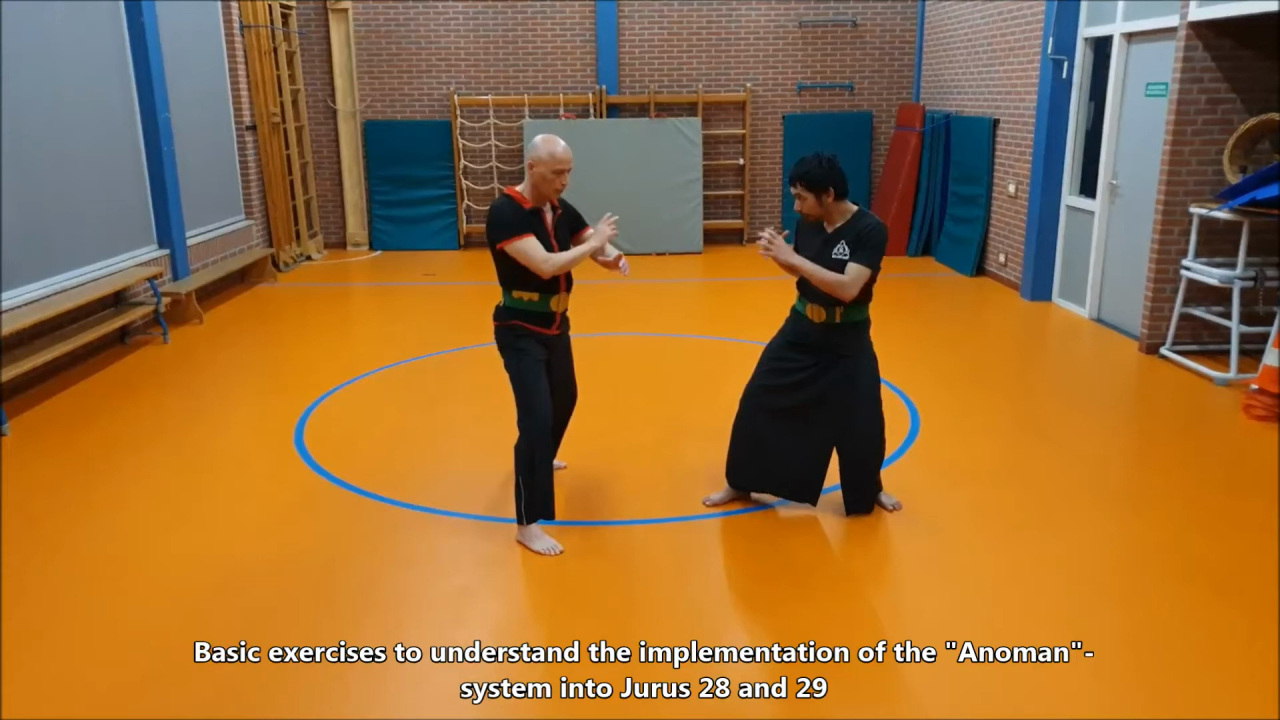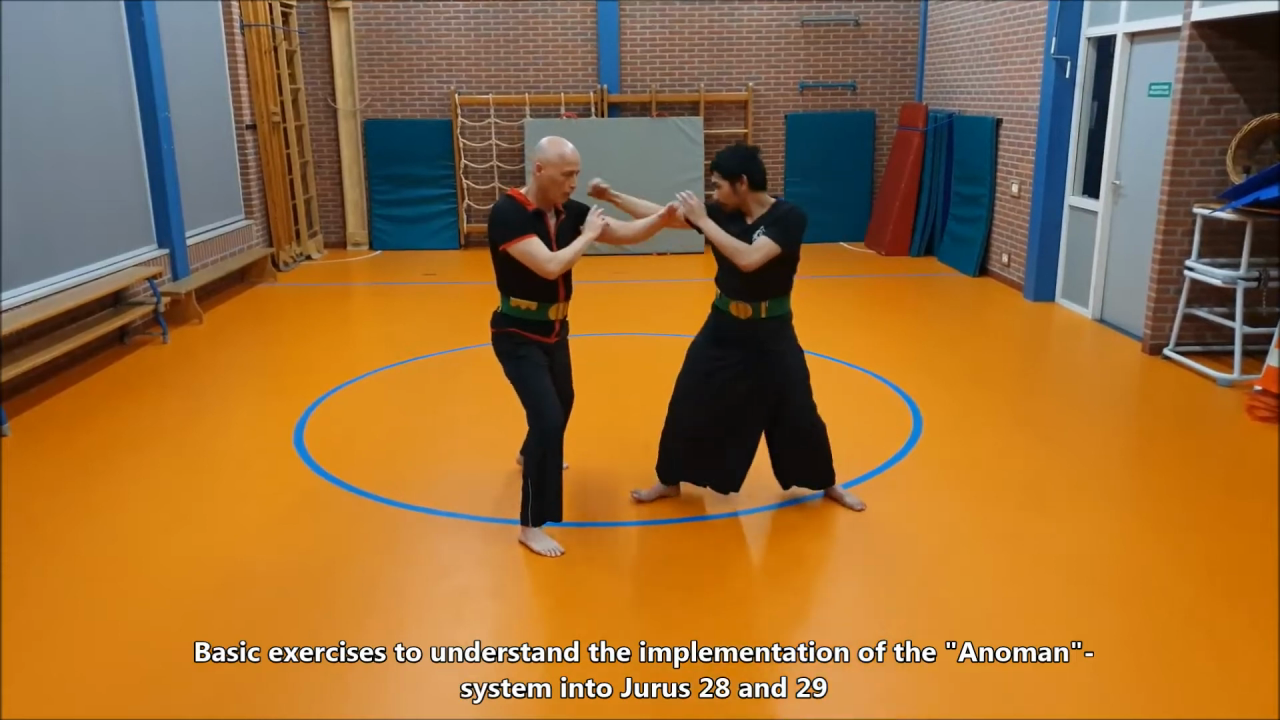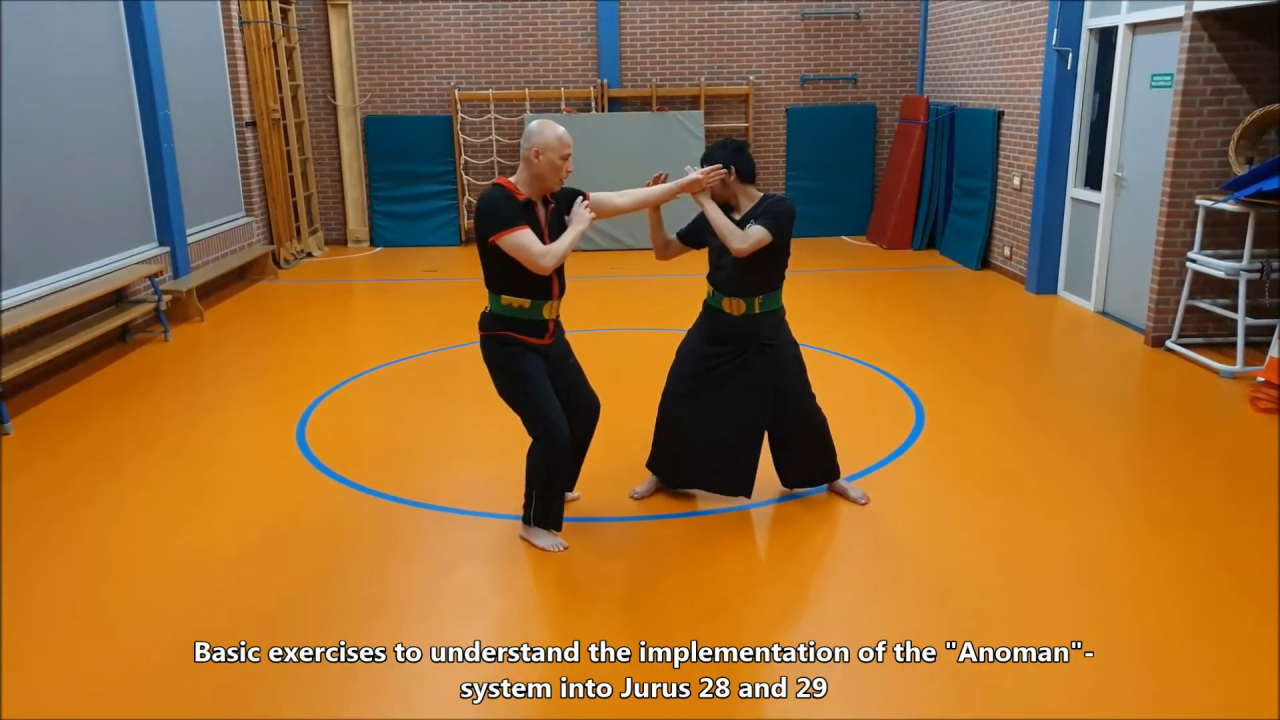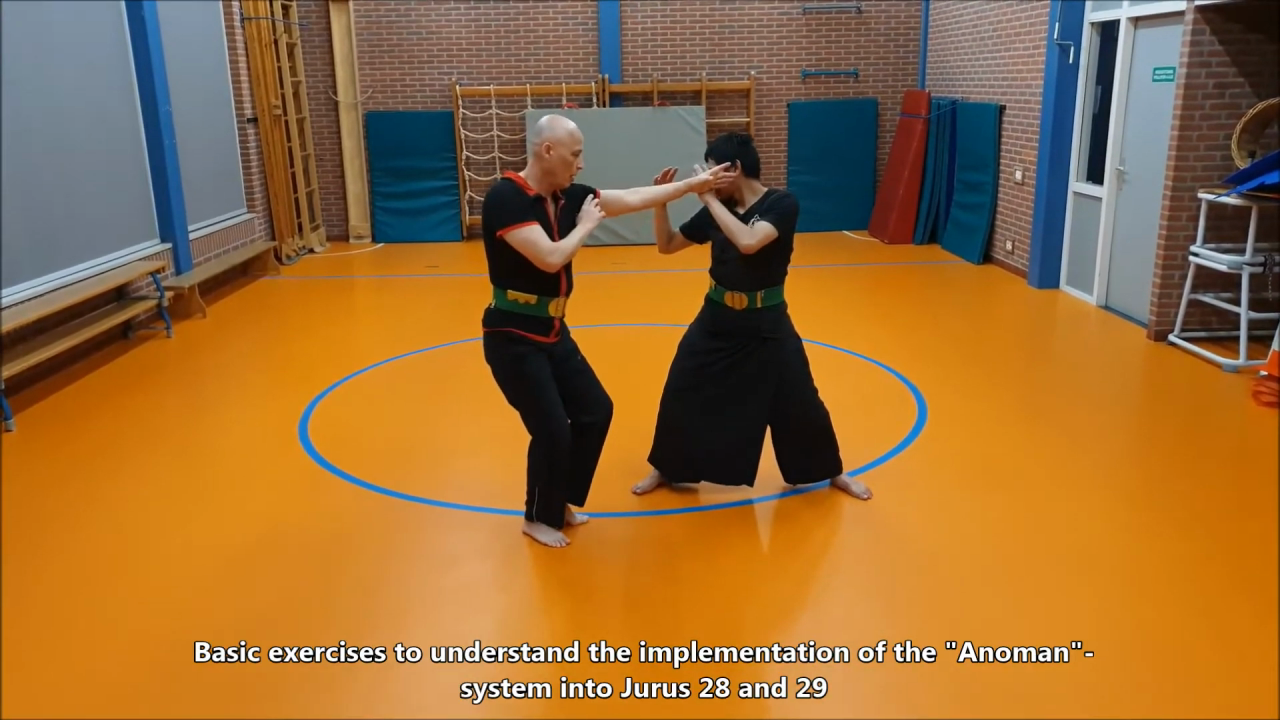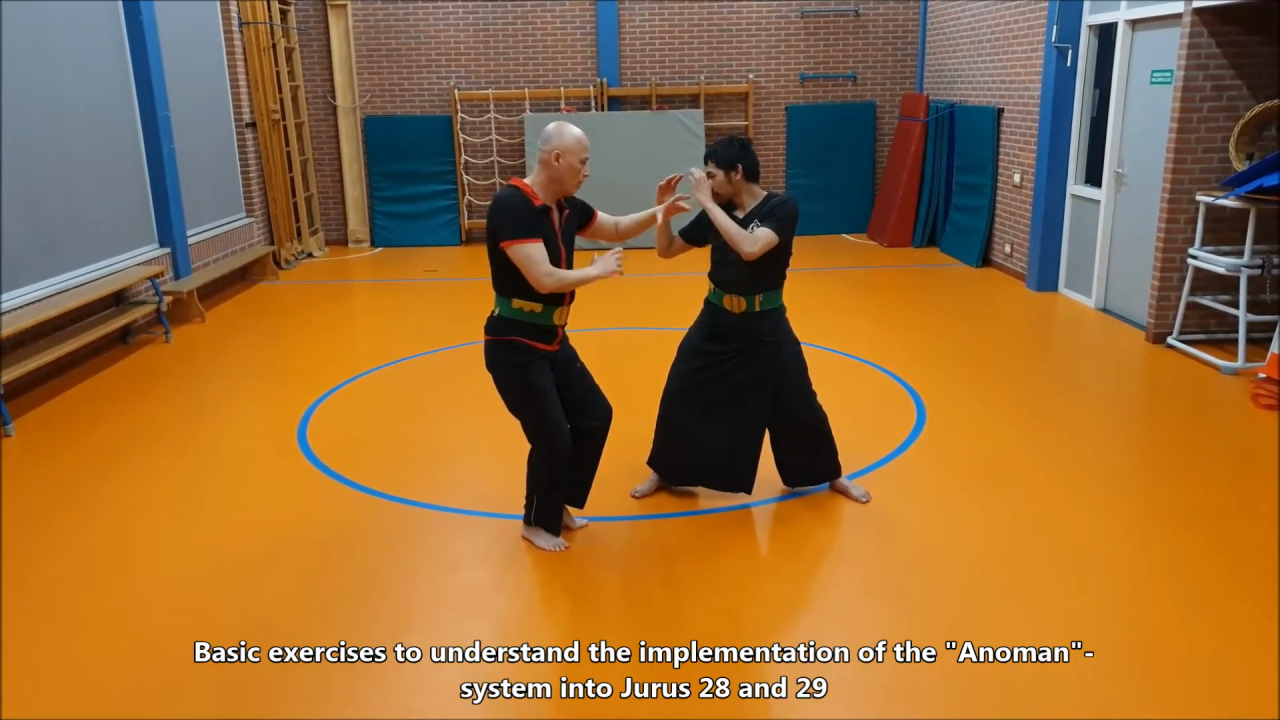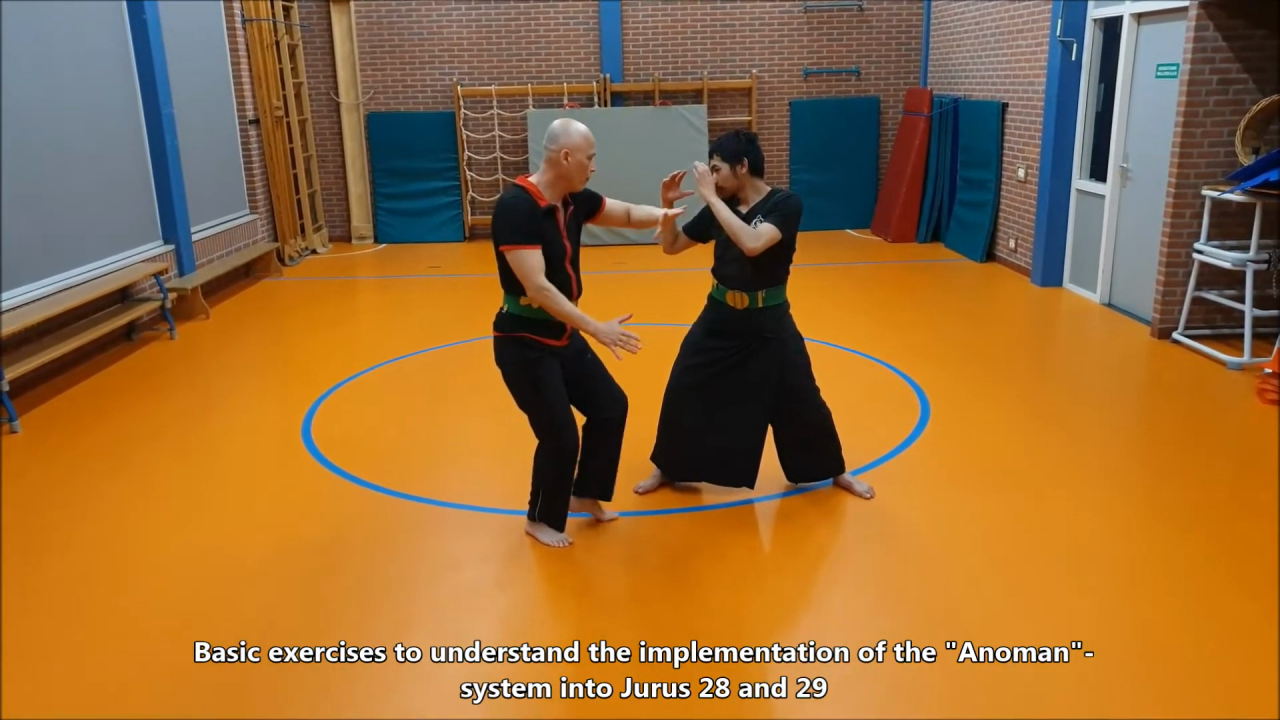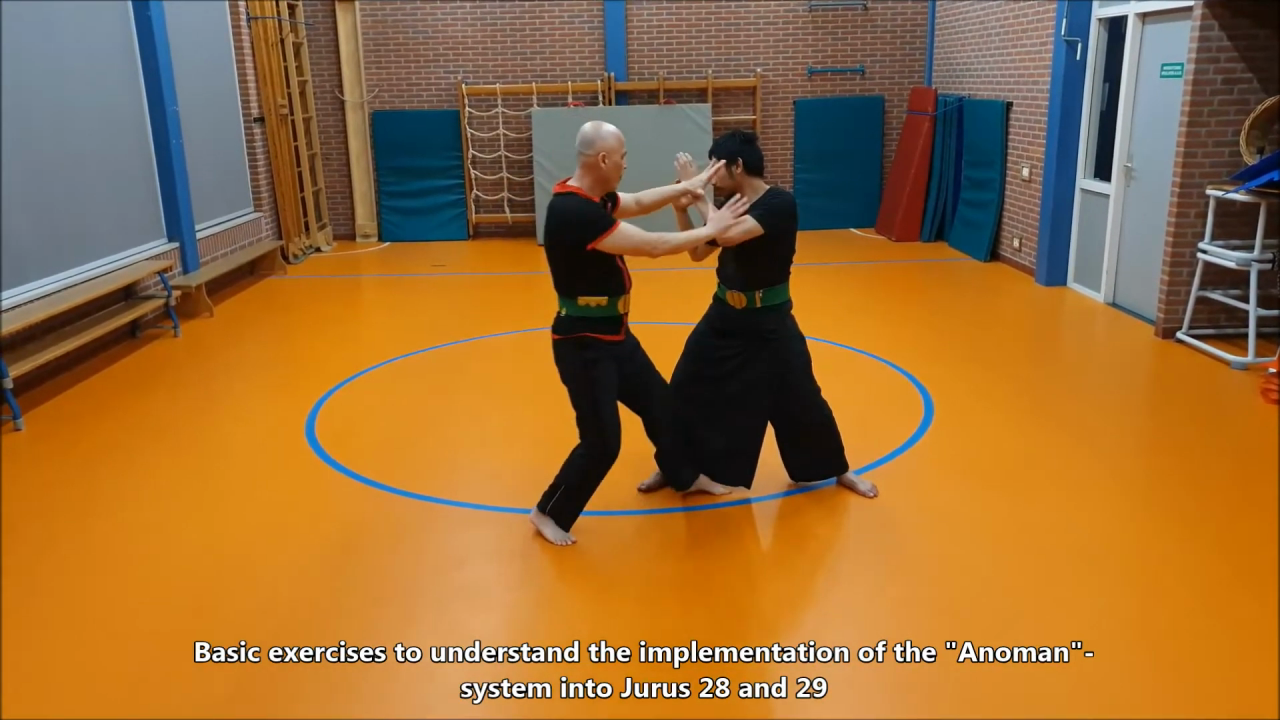
dt=0.7s
person 1, frame 1
left shoulder: (561, 209)
right shoulder: (505, 212)
left elbow: (597, 247)
right elbow: (545, 266)
left wrist: (615, 258)
right wrist: (594, 243)
left hip: (555, 325)
right hip: (520, 330)
left knee: (562, 400)
right knee: (536, 417)
left ankle: (538, 458)
right ankle: (528, 524)
person 1, frame 2
left shoulder: (569, 210)
right shoulder: (507, 214)
left elbow: (625, 232)
right elbow: (549, 265)
left wrist: (660, 218)
right wrist: (587, 234)
left hip: (553, 330)
right hip: (517, 335)
left knee: (559, 405)
right knee: (548, 418)
left ankle: (531, 456)
right ankle: (532, 525)
person 1, frame 3
left shoulder: (557, 199)
right shoulder: (496, 204)
left elbow: (622, 201)
right elbow: (542, 261)
left wrist: (682, 186)
right wrist: (577, 227)
left hip: (548, 333)
right hip: (509, 340)
left knee: (584, 410)
right knee: (552, 431)
left ankle: (554, 488)
right ankle: (535, 523)
person 1, frame 4
left shoulder: (567, 196)
right shoulder: (505, 198)
left elbow: (631, 199)
right elbow: (550, 258)
left wrist: (692, 183)
right wrist: (586, 225)
left hip: (553, 331)
right hip: (513, 337)
left knee: (594, 411)
right knee: (551, 430)
left ankle: (560, 501)
right ankle: (539, 517)
person 1, frame 5
left shoulder: (566, 206)
right shoulder: (510, 206)
left elbow: (616, 229)
right elbow: (544, 279)
left wrist: (654, 214)
right wrist: (597, 270)
left hip: (551, 339)
right hip: (514, 345)
left knee: (594, 417)
right knee: (551, 437)
left ankle: (558, 504)
right ankle: (537, 523)
person 1, frame 6
left shoulder: (573, 200)
right shoulder: (515, 207)
left elbow: (626, 213)
right elbow: (538, 288)
left wrist: (658, 214)
right wrist: (597, 329)
left hip: (562, 333)
right hip: (523, 341)
left knee: (610, 406)
right knee: (560, 435)
left ankle: (586, 494)
right ankle: (542, 519)
person 1, frame 7
left shoulder: (589, 199)
right shoulder: (573, 212)
left elbow: (635, 203)
right elbow: (652, 246)
left wrist: (687, 187)
right wrist: (711, 229)
left hip: (612, 334)
right hip: (583, 342)
left knee: (660, 404)
right knee: (601, 440)
left ankle: (685, 477)
right ankle: (550, 514)
person 2, frame 1
left shoulder: (869, 230)
right shoulder: (808, 222)
left elbow: (848, 289)
left wrist: (790, 255)
right wrist: (778, 254)
left hip: (847, 340)
right hip: (800, 329)
left knee: (862, 422)
right knee: (757, 403)
left ankle: (869, 489)
right ankle: (740, 485)
person 2, frame 2
left shoulder: (789, 217)
right shoulder: (724, 213)
left elbow: (748, 259)
right elbow: (664, 215)
left wrist: (703, 221)
right wrist: (612, 197)
left hip: (771, 333)
right hip: (723, 328)
left knee: (798, 412)
right knee: (688, 406)
left ankle: (828, 484)
right ankle: (668, 481)
person 2, frame 3
left shoulder: (778, 209)
right shoulder: (714, 215)
left elbow: (741, 245)
right elbow: (663, 250)
left wrist: (705, 201)
right wrist: (654, 205)
left hip: (765, 328)
right hip: (714, 325)
left knee: (798, 408)
right knee: (678, 401)
left ankle: (831, 477)
right ankle: (663, 474)
person 2, frame 4
left shoulder: (782, 204)
right shoulder: (718, 208)
left elbow: (749, 242)
right elbow: (667, 245)
left wrist: (709, 199)
right wrist: (660, 201)
left hip: (766, 323)
right hip: (716, 319)
left knee: (800, 403)
right knee: (680, 396)
left ankle: (833, 472)
right ankle: (665, 469)
person 2, frame 5
left shoulder: (781, 209)
right shoulder: (717, 211)
left elbow: (750, 248)
right elbow: (666, 249)
left wrist: (706, 202)
right wrist: (663, 207)
left hip: (765, 326)
right hip: (715, 322)
left knee: (798, 406)
right knee: (679, 398)
left ankle: (832, 475)
right ankle: (664, 473)
person 2, frame 6
left shoulder: (785, 204)
right shoulder: (721, 207)
left elbow: (752, 243)
right elbow: (671, 246)
left wrist: (710, 197)
right wrist: (667, 204)
left hip: (768, 322)
right hip: (719, 317)
left knee: (801, 400)
right knee: (682, 393)
left ankle: (836, 471)
right ankle: (667, 469)
person 2, frame 7
left shoulder: (780, 203)
left elbow: (727, 235)
right elbow: (697, 252)
right wrist: (683, 209)
left hip: (769, 320)
right hip: (724, 315)
left knee: (800, 400)
right knee: (685, 390)
left ankle: (840, 470)
